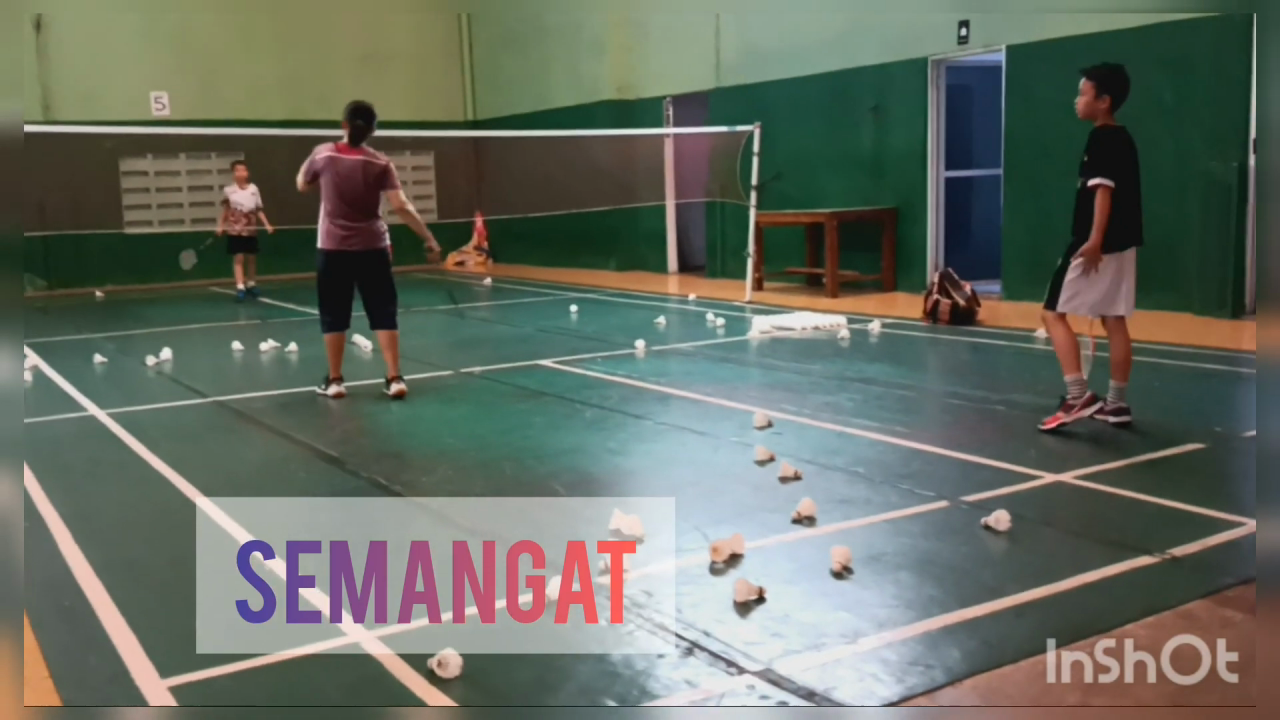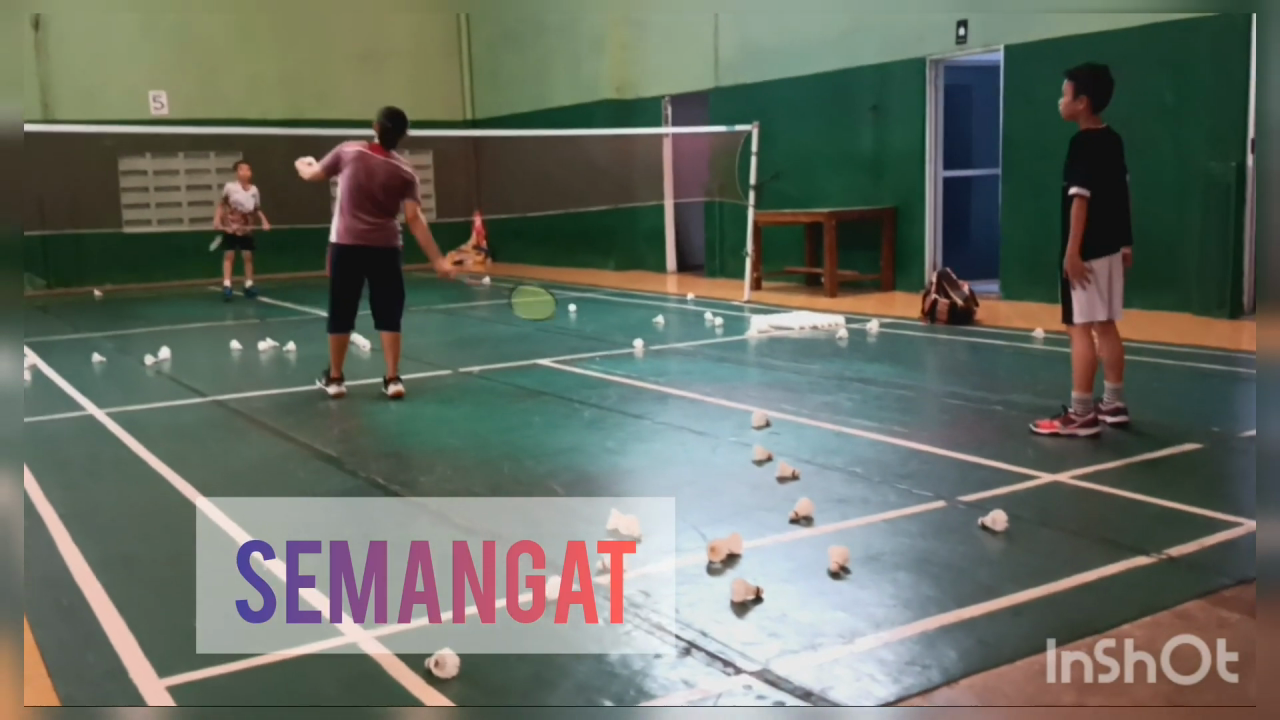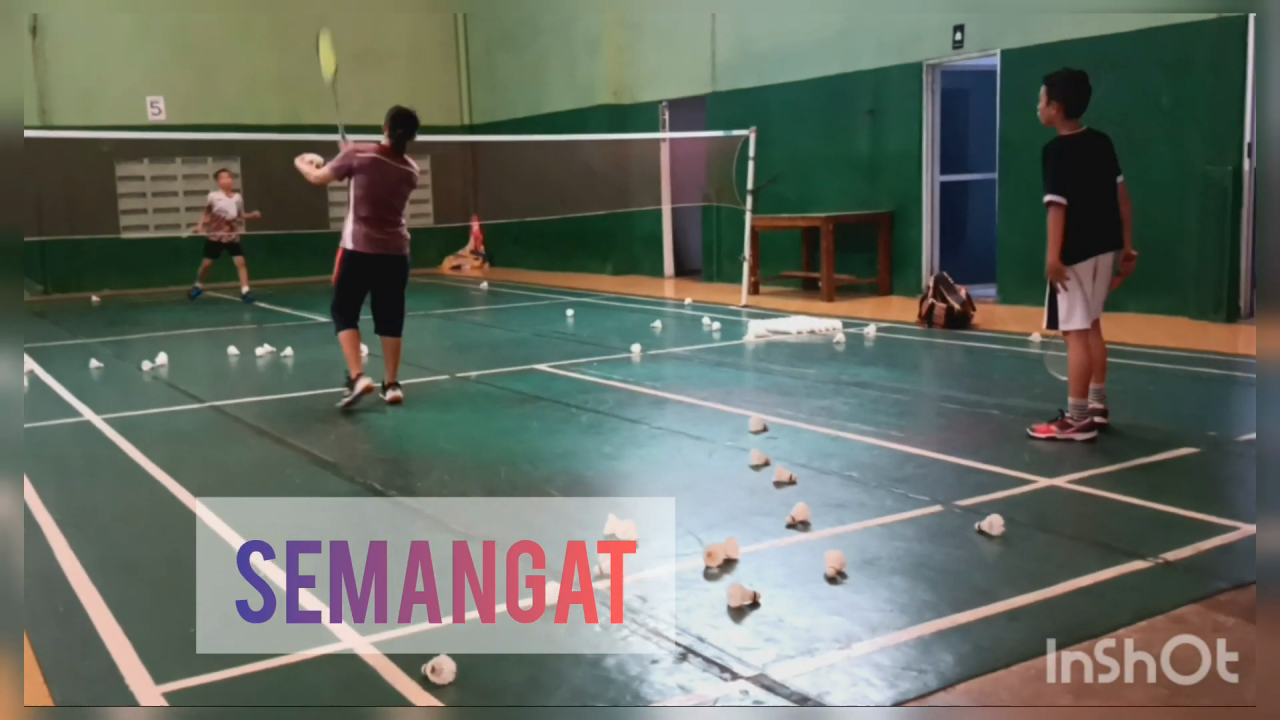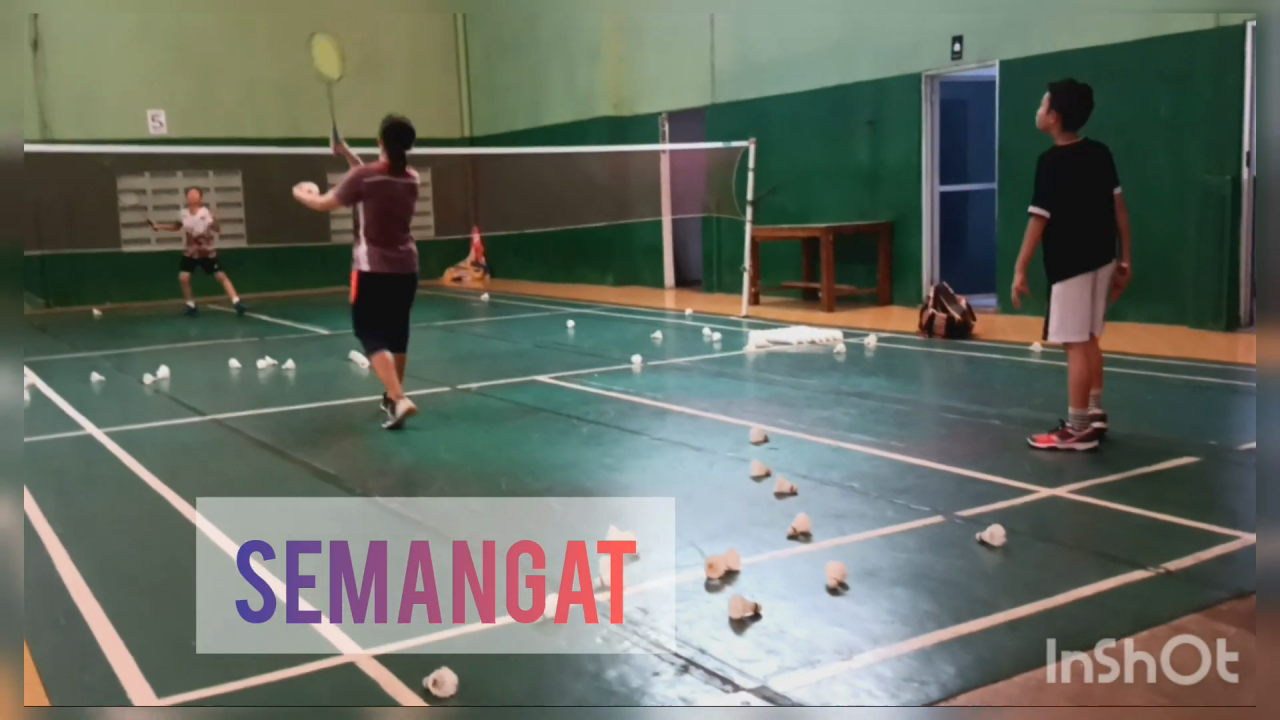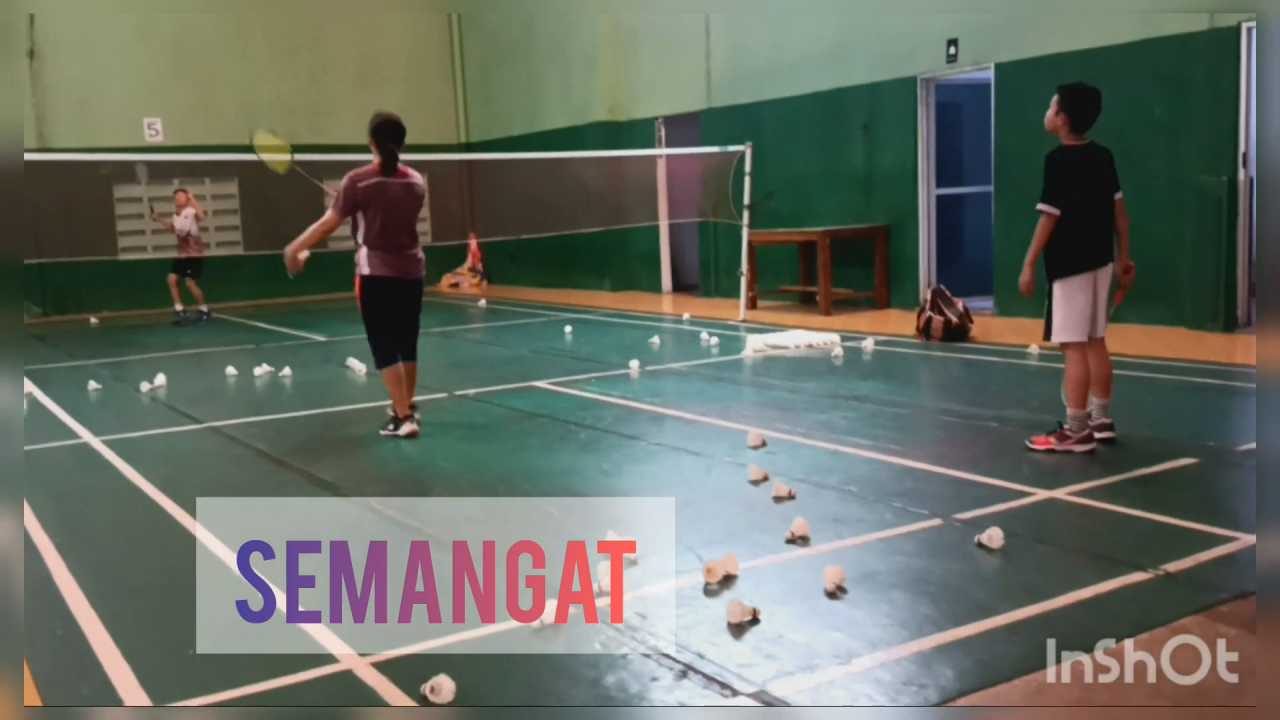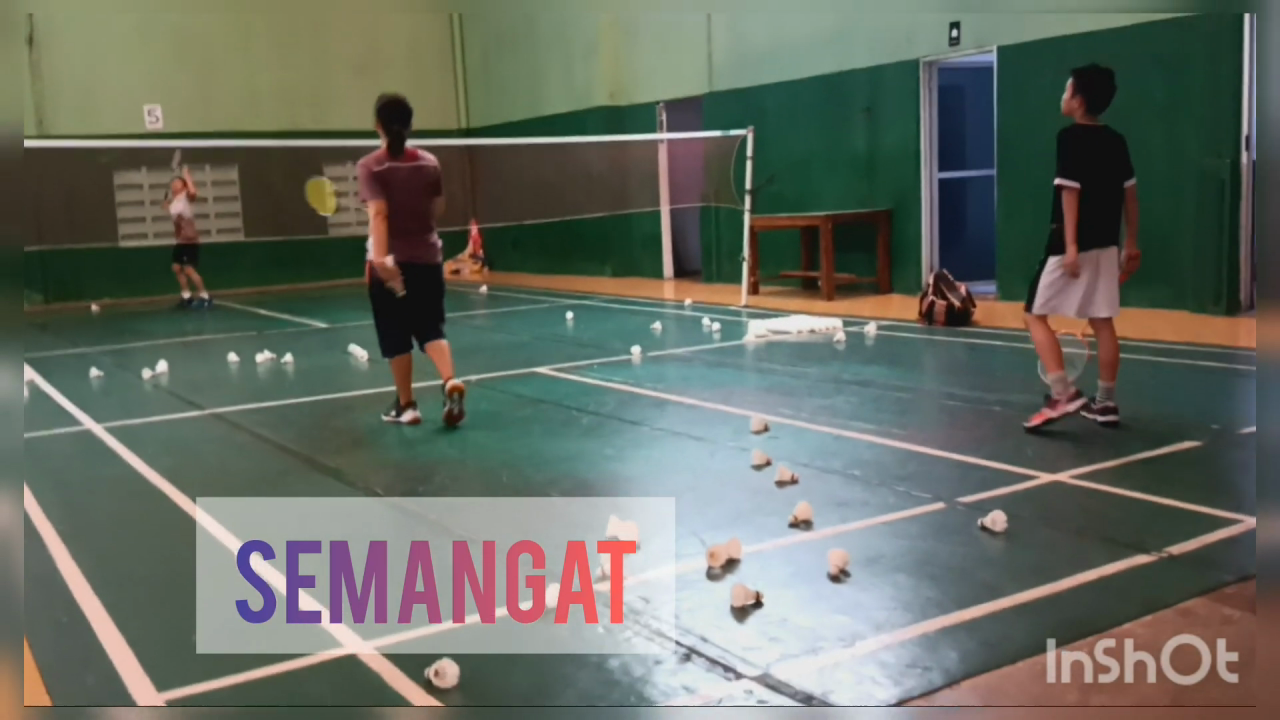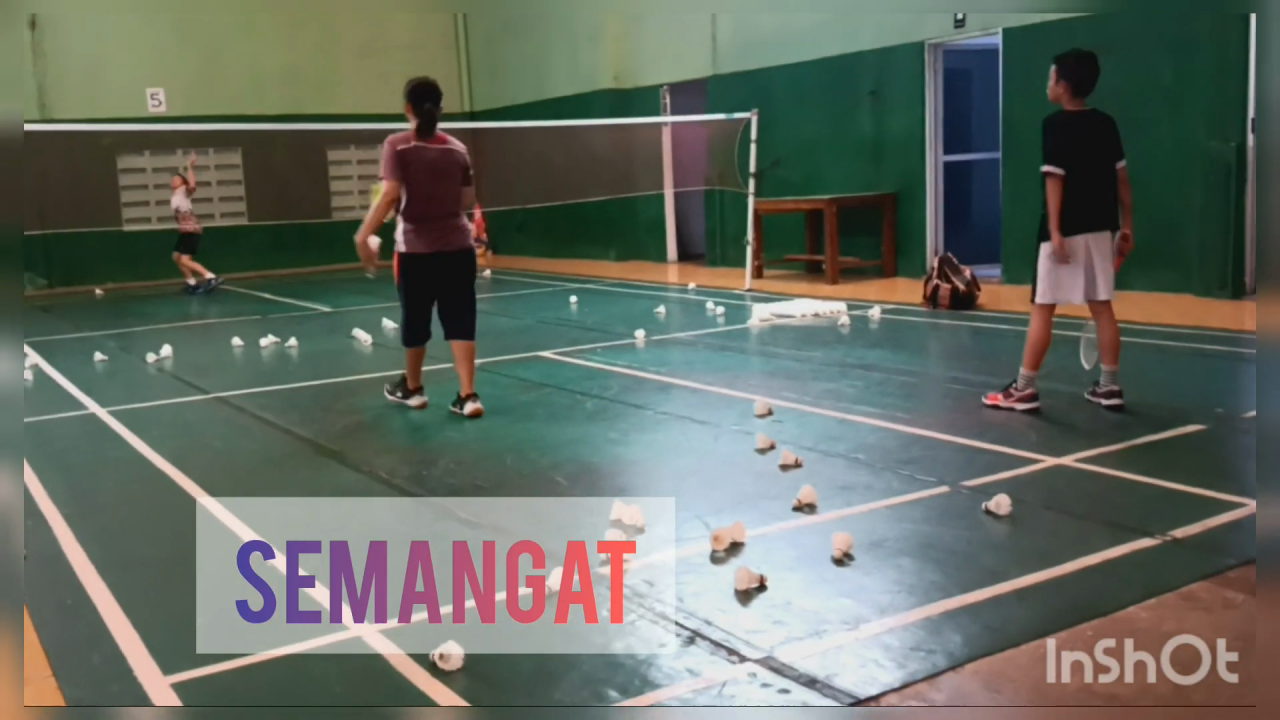
dt=0.3s
person 1, frame 1
left shoulder: (1101, 138)
right shoulder: (1123, 139)
left elbow: (1103, 190)
left wrist: (1094, 240)
left hip: (1100, 246)
right hip: (1123, 244)
left knee: (1055, 315)
right knee: (1114, 322)
left ankle: (1079, 397)
right ankle: (1117, 403)
person 1, frame 2
left shoulder: (1082, 143)
right shoulder: (1111, 140)
left elbow: (1080, 200)
left wrist: (1071, 251)
right wrist: (1125, 244)
left hip: (1088, 251)
right hip: (1111, 246)
left knee: (1080, 329)
right knee: (1105, 325)
left ankle: (1081, 414)
right ankle: (1114, 404)
person 1, frame 3
left shoulder: (1057, 150)
right shoulder: (1102, 142)
left elbow: (1057, 207)
right elbow: (1122, 196)
left wrist: (1053, 257)
right wrist: (1127, 244)
left hip: (1075, 254)
right hip: (1104, 248)
left knee: (1075, 333)
right knee: (1090, 328)
left ankle: (1077, 419)
right ankle: (1097, 405)
person 1, frame 4
left shoulder: (1051, 161)
right shoulder: (1100, 153)
left elbow: (1039, 219)
right elbow: (1119, 208)
left wrist: (1020, 270)
right wrist: (1124, 257)
left hip: (1071, 264)
right hip: (1101, 258)
left knee: (1075, 343)
right knee: (1089, 339)
left ankle: (1078, 429)
right ankle: (1095, 412)
person 1, frame 5
left shoulder: (1058, 160)
right shoulder: (1103, 156)
left elbow: (1049, 217)
right elbow: (1119, 209)
left wrist: (1029, 265)
right wrist: (1124, 257)
left hip: (1070, 266)
right hip: (1099, 261)
left knee: (1071, 346)
right knee: (1094, 341)
left ankle: (1076, 431)
right ankle: (1101, 420)
person 1, frame 6
left shoulder: (1070, 137)
right shoulder: (1116, 141)
left elbow: (1070, 192)
right elbow: (1130, 195)
left wrist: (1070, 243)
right wrist: (1131, 243)
left hip: (1078, 245)
right hip: (1105, 244)
left knee: (1035, 315)
right knee: (1102, 322)
left ankle: (1062, 392)
right ankle: (1105, 402)
person 1, frame 7
left shoulder: (1056, 125)
right shoulder: (1107, 124)
left elbow: (1054, 180)
right elbow: (1122, 179)
left wrist: (1054, 232)
right wrist: (1126, 226)
left hip: (1067, 232)
right hip: (1100, 229)
left knee: (1043, 309)
right knee: (1102, 307)
left ankle: (1025, 389)
right ankle: (1109, 386)
person 2, frame 1
left shoulder: (322, 154)
right shoulder: (380, 164)
left elbow: (302, 185)
right elbow: (400, 206)
left wrist: (305, 167)
right wrist: (429, 238)
left hip: (333, 248)
right hip: (372, 247)
left knee: (334, 316)
right knee: (382, 313)
left ankle: (334, 381)
right ankle: (394, 379)
person 2, frame 2
left shoulder: (350, 150)
right shoulder: (404, 171)
left elbow: (313, 174)
right elbow: (414, 218)
left wrist: (301, 164)
right wrist: (437, 258)
left hip: (347, 244)
right hip: (386, 246)
left knee: (341, 313)
right knee: (388, 315)
left ankle: (334, 379)
right ankle: (393, 379)
person 2, frame 3
left shoulder: (359, 153)
right shoulder: (410, 170)
left elbow: (320, 177)
left wrist: (302, 163)
left hip: (359, 248)
right hip: (396, 251)
left knee: (344, 313)
right knee: (390, 318)
left ankle: (356, 379)
right ankle: (391, 384)
person 2, frame 4
left shoulder: (363, 177)
right shoulder: (412, 179)
left elbow: (325, 203)
left wrist: (301, 192)
right wrist: (348, 155)
left hip: (372, 268)
right hip: (406, 268)
left knee: (371, 336)
right knee: (397, 334)
left ankle: (399, 398)
right ankle: (394, 397)
person 2, frame 5
left shoulder: (358, 181)
right shoulder: (416, 181)
left elbow: (328, 224)
left wrist: (295, 249)
left hip: (376, 274)
right hip: (412, 272)
left knee: (385, 346)
right knee: (407, 343)
left ankle: (404, 418)
right ankle: (409, 404)
person 2, frame 6
left shoulder: (370, 166)
right shoulder: (429, 163)
left elbow: (378, 214)
right elbow: (436, 211)
left wrist: (380, 257)
left hip: (391, 260)
right hip: (427, 258)
left knee: (394, 334)
right knee: (431, 327)
left ankle: (405, 405)
right ankle: (450, 381)
person 2, frame 7
left shoulder: (398, 145)
right shoulder: (457, 149)
left elbow: (389, 195)
right elbow: (468, 202)
left wrist: (363, 234)
left hip: (417, 248)
right hip: (458, 245)
left knee: (415, 322)
right knee: (460, 319)
left ankle: (411, 388)
right ankle: (468, 396)
